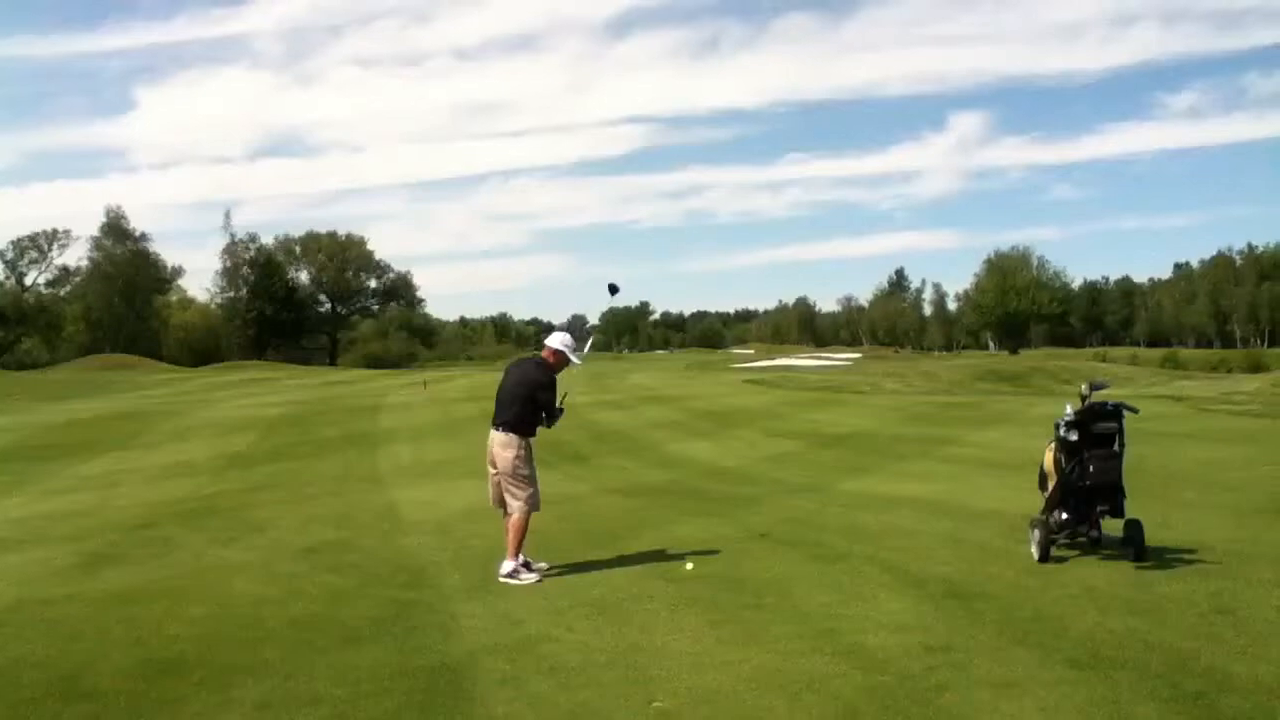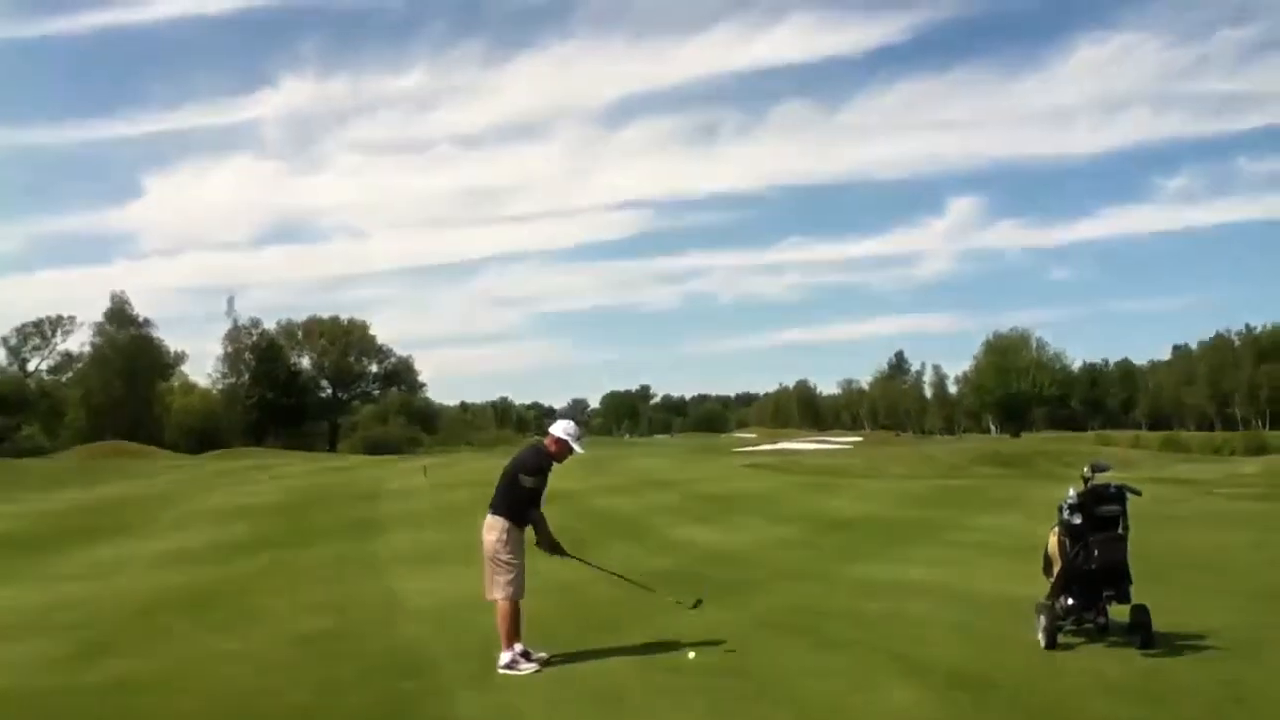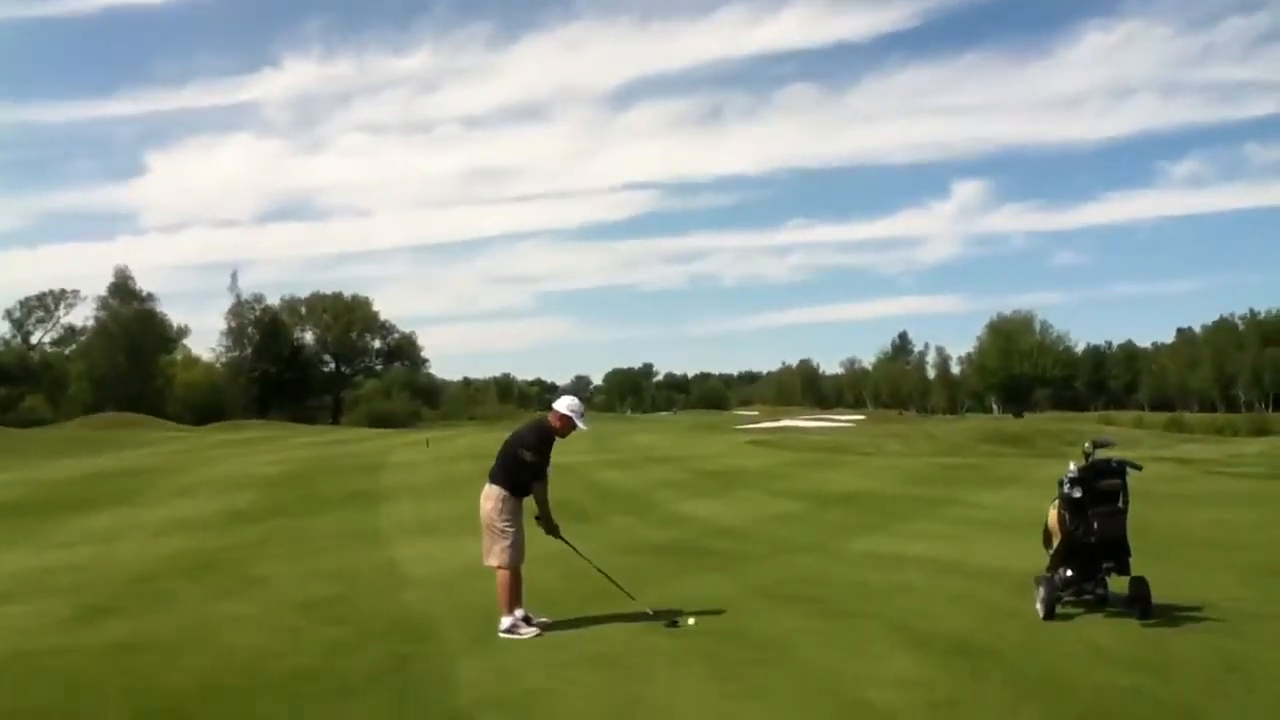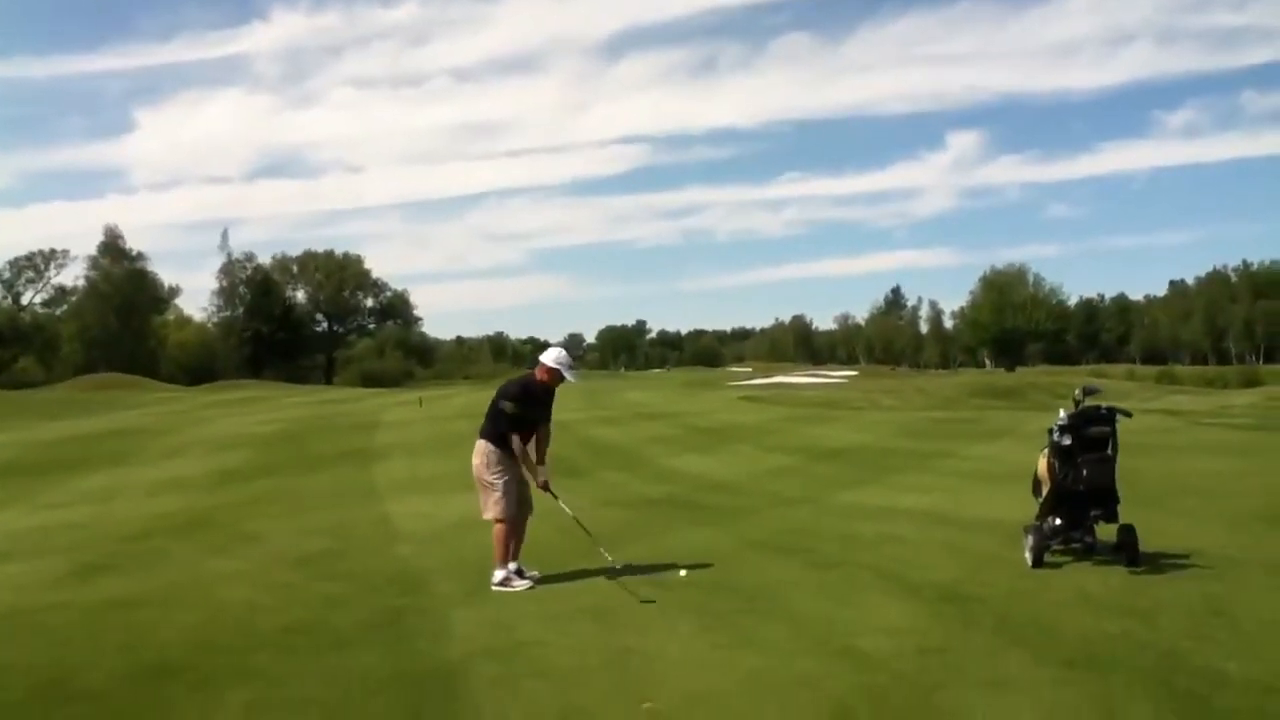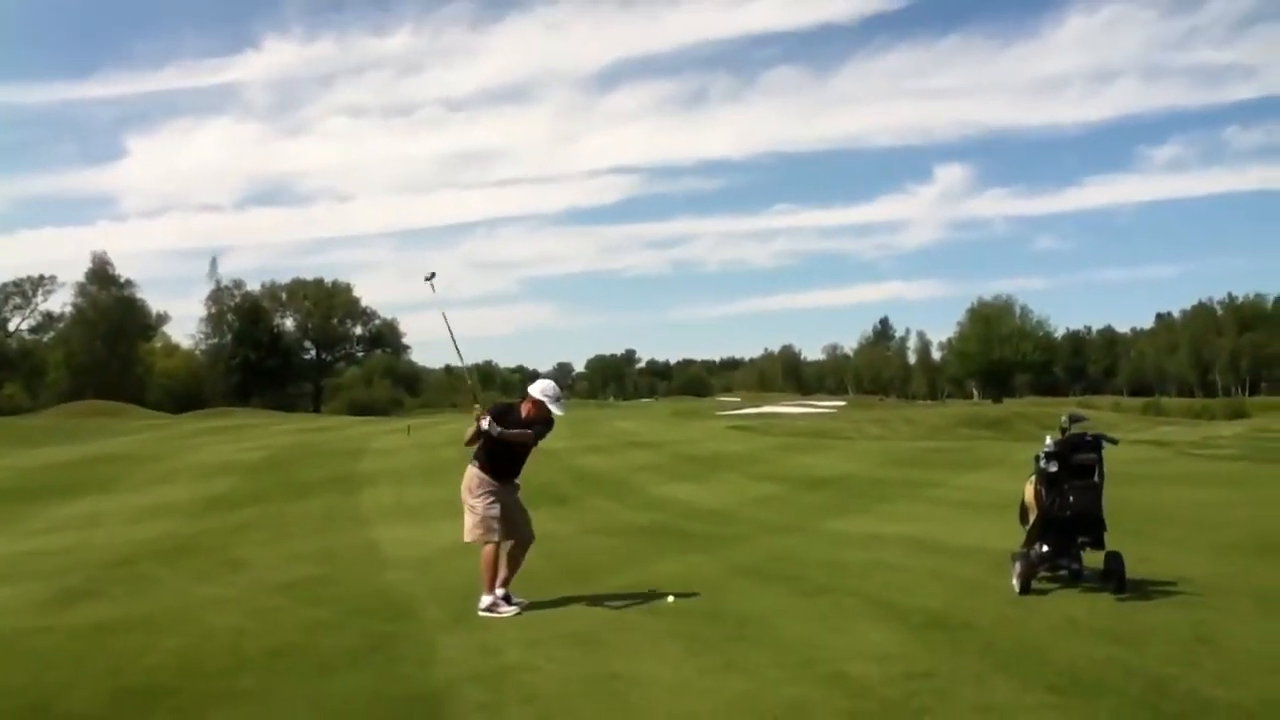
dt=0.5s
person 1, frame 1
left shoulder: (517, 366)
right shoulder: (544, 378)
right elbow: (551, 418)
left wrist: (535, 416)
right wrist: (555, 414)
left hip: (497, 437)
right hip: (513, 442)
left knee: (510, 505)
right knee: (523, 506)
left ankle: (517, 557)
right ankle: (509, 566)
person 1, frame 2
left shoulder: (537, 457)
right shoulder: (534, 462)
left elbow: (531, 507)
right elbow: (532, 508)
left wrist: (545, 538)
right wrist: (547, 539)
left hip: (508, 527)
right hip: (503, 528)
left knee: (512, 591)
right knee: (507, 592)
left ankle: (517, 647)
right ankle: (507, 657)
person 1, frame 3
left shoulder: (544, 433)
right shoulder: (534, 437)
left elbow: (540, 478)
right elbow: (535, 482)
left wrist: (544, 515)
right wrist: (546, 517)
left hip: (509, 497)
right hip: (500, 497)
left knee: (514, 559)
right knee: (505, 560)
left ankle: (518, 613)
right ankle: (507, 621)
person 1, frame 4
left shoulder: (546, 392)
right shoulder: (515, 390)
left elbow: (542, 428)
right elbow: (513, 435)
left wrist: (542, 465)
right wrist: (534, 471)
left hip: (510, 455)
right hip: (492, 453)
left knee: (521, 511)
right knee: (504, 514)
left ankle: (513, 565)
right ankle: (500, 574)
person 1, frame 5
left shoulder: (544, 423)
right shoulder: (500, 410)
left elbow: (526, 437)
right elbow: (468, 441)
left wrist: (499, 432)
right wrist: (478, 425)
left hip: (507, 483)
right hip: (481, 479)
left knee: (524, 537)
right knee: (492, 538)
left ankle: (501, 590)
right ankle: (488, 600)
